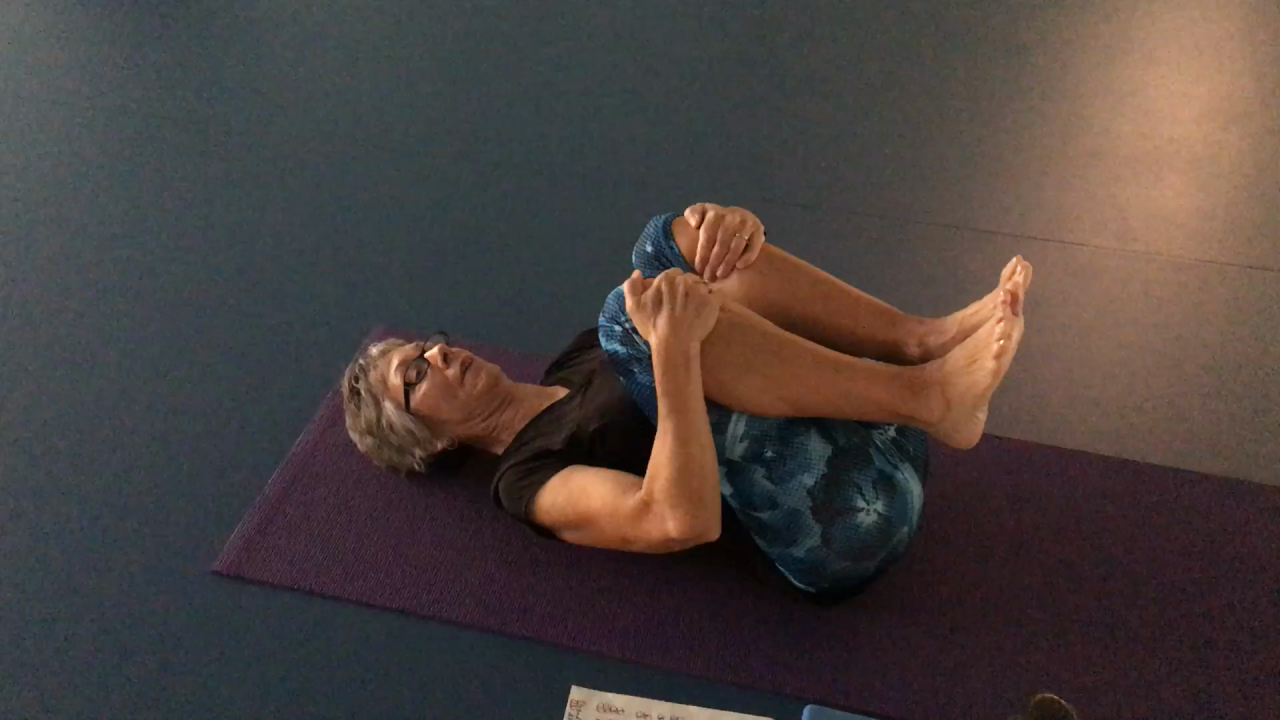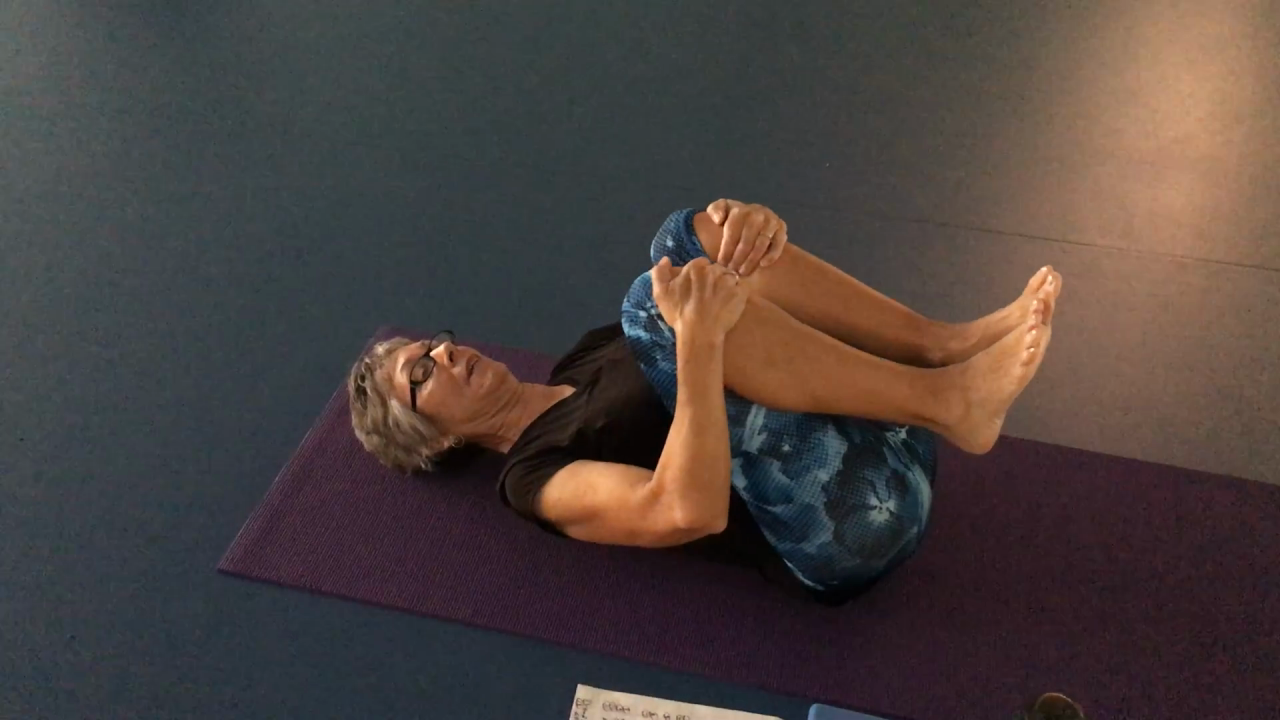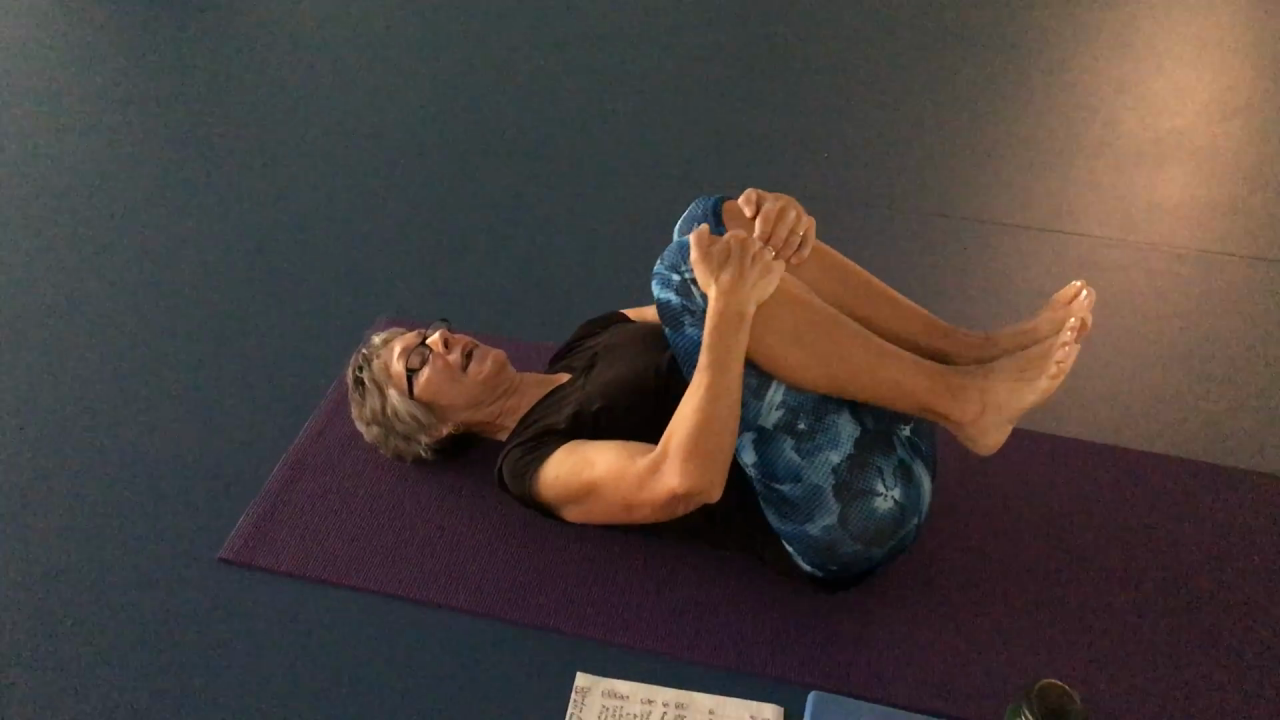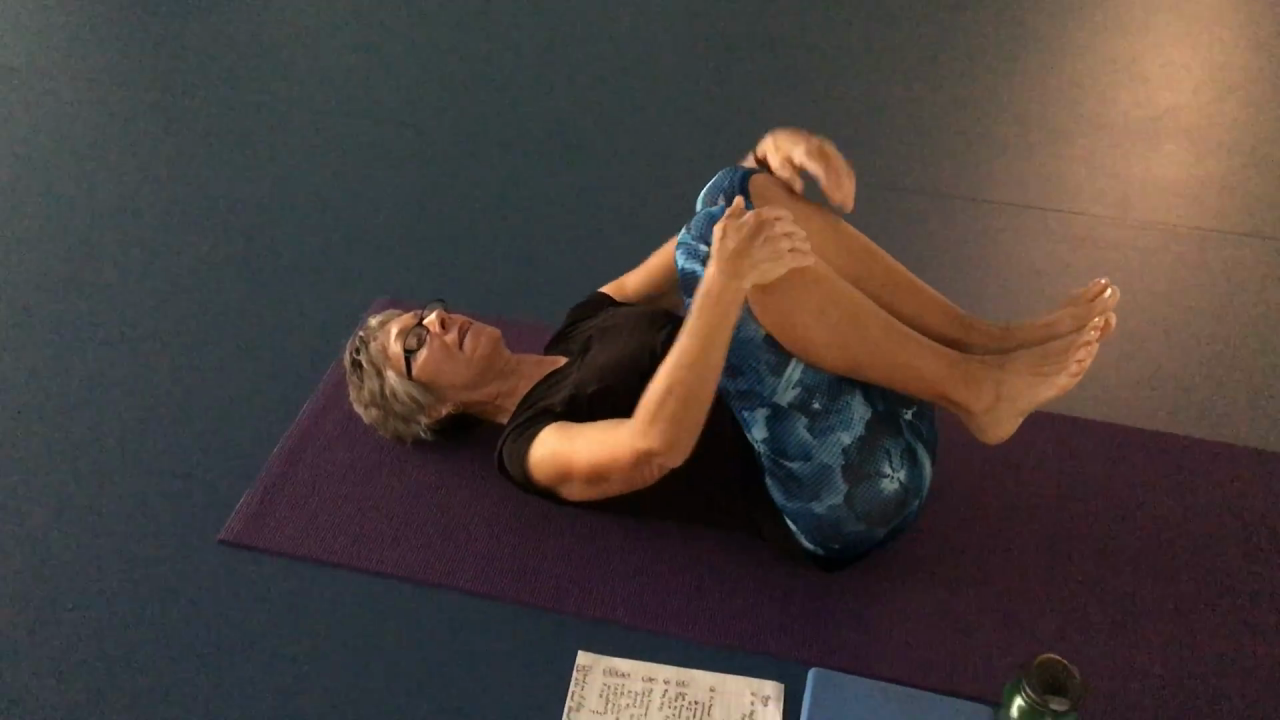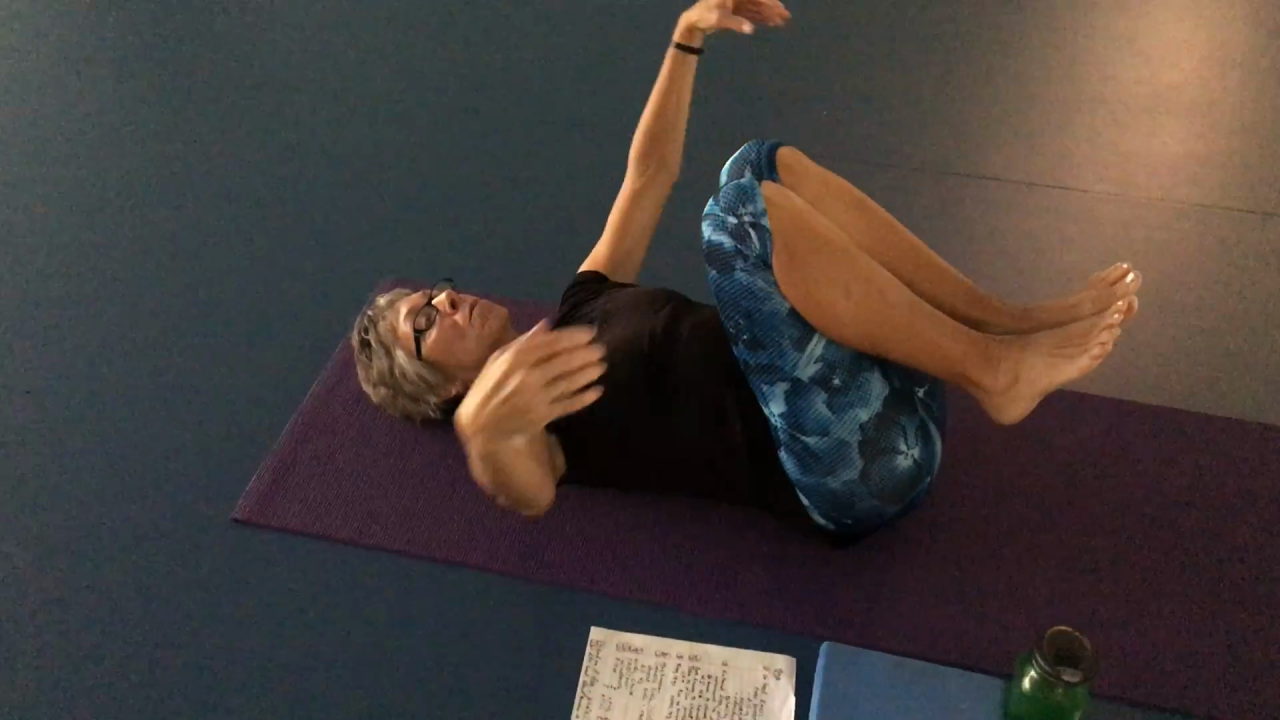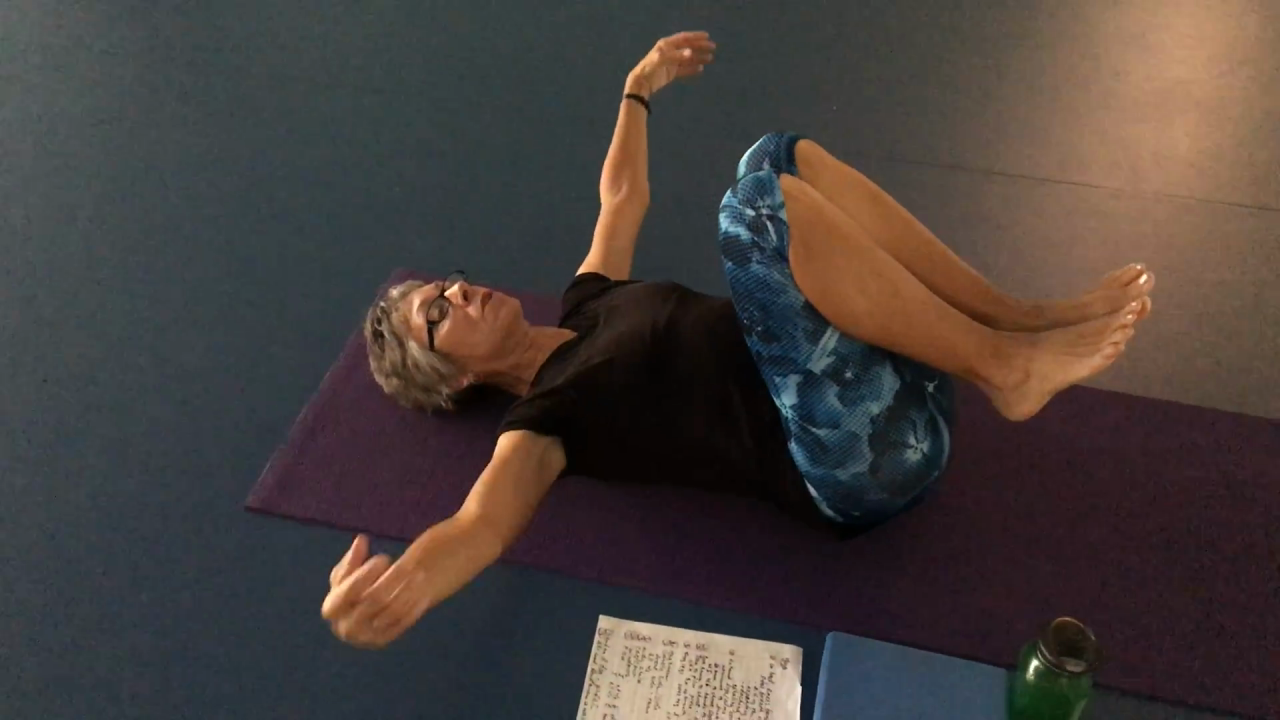
dt=0.5s
person 1, frame 1
left shoulder: (584, 357)
right shoulder: (529, 480)
right elbow: (686, 521)
left wrist: (732, 229)
right wrist: (672, 348)
left hip: (870, 445)
right hip: (844, 525)
left knee: (676, 241)
right knee: (634, 323)
left ankle: (923, 341)
right ankle: (932, 396)
person 1, frame 2
left shoulder: (595, 352)
right shoulder: (538, 479)
right elbow: (692, 512)
left wrist: (749, 224)
right wrist: (697, 337)
left hip: (880, 446)
right hip: (850, 524)
left knee: (696, 239)
right knee: (660, 311)
left ankle: (946, 345)
right ankle: (949, 402)
person 1, frame 3
left shoulder: (591, 338)
right shoulder: (536, 465)
left elbow: (746, 293)
right elbow: (686, 482)
left wrist: (774, 218)
right wrist: (729, 306)
left hip: (881, 442)
right hip: (847, 515)
left knee: (716, 223)
right knee: (693, 268)
left ankle: (968, 352)
right ankle: (965, 401)
person 1, frame 4
left shoulder: (586, 322)
right shoulder: (533, 449)
left elbow: (734, 230)
right elbow: (655, 446)
left wrist: (773, 154)
right wrist: (727, 279)
left hip: (882, 422)
right hip: (847, 494)
left knee: (736, 201)
right knee: (714, 248)
left ankle: (985, 342)
right ankle: (978, 391)
person 1, frame 5
left shoulder: (584, 305)
right shoulder: (537, 417)
left elbow: (650, 174)
right elbow: (526, 489)
right wrist: (486, 428)
left hip: (890, 407)
right hip: (856, 471)
left knee: (763, 168)
right knee: (745, 214)
left ankle: (1007, 324)
right ankle: (994, 372)
person 1, frame 6
left shoulder: (586, 304)
right shoulder: (538, 421)
left elbow: (623, 195)
right elbow: (479, 525)
left wrist: (639, 87)
right wrist: (379, 594)
left hip: (893, 397)
right hip: (858, 461)
left knee: (779, 162)
right knee: (763, 207)
left ankle: (1018, 321)
right ankle: (1004, 368)
